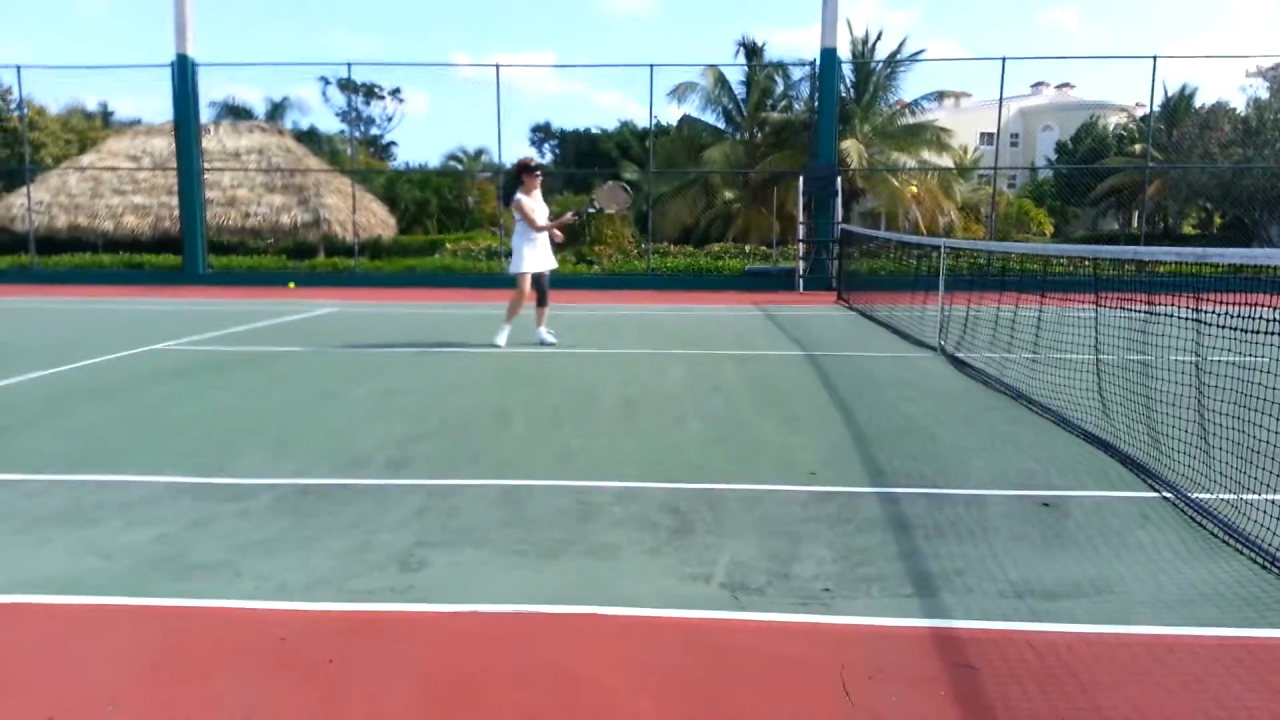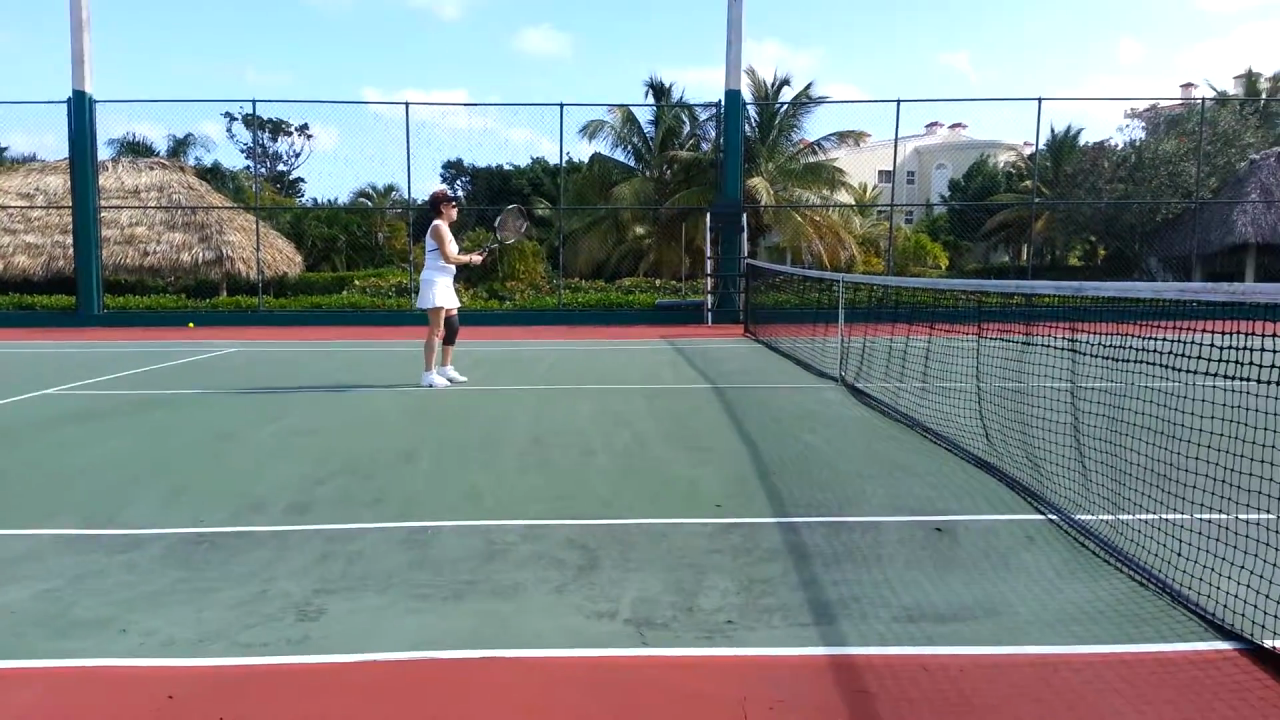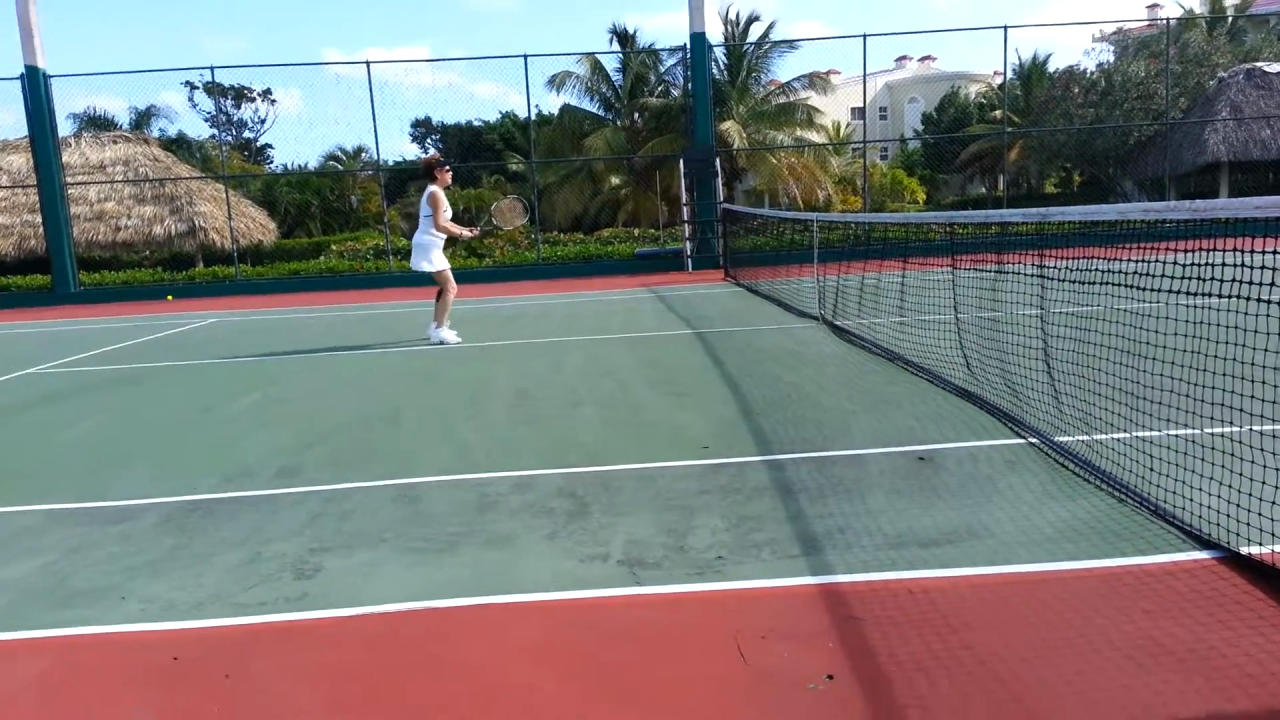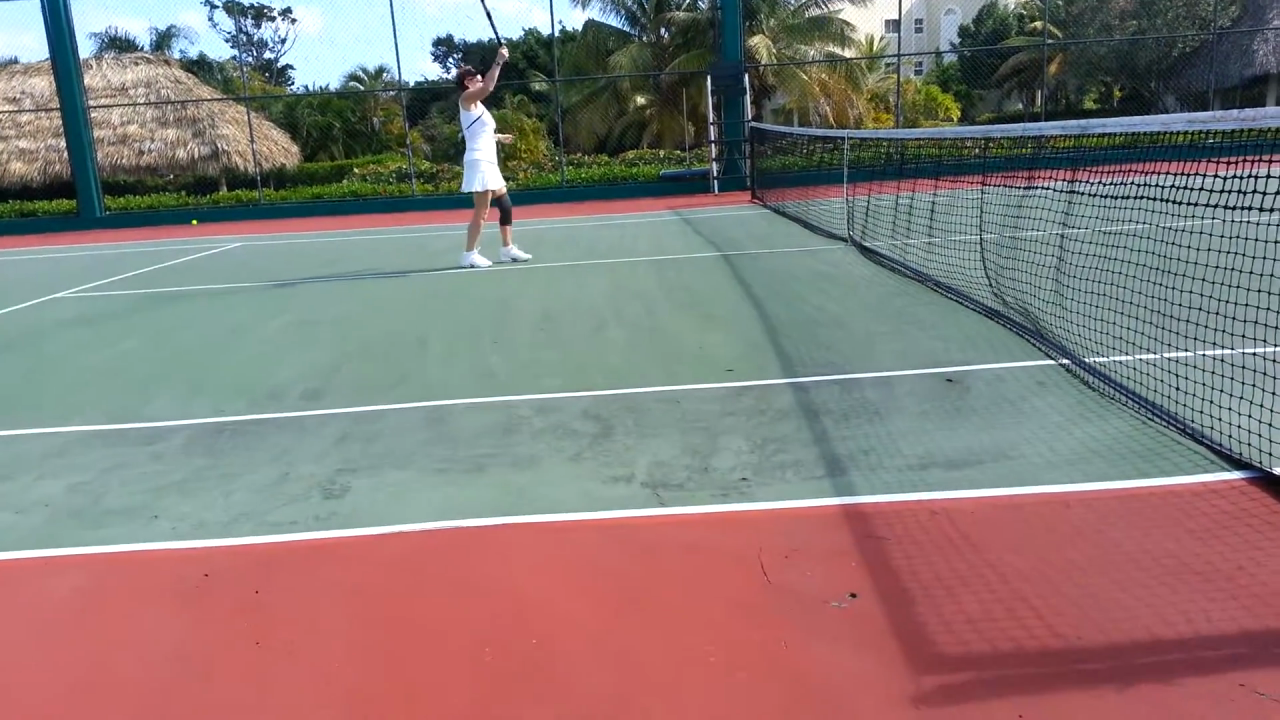
dt=1s
person 1, frame 1
left shoulder: (537, 191)
right shoulder: (519, 201)
right elbow: (537, 227)
left wrist: (553, 229)
right wrist: (561, 222)
left hip: (542, 247)
right hip: (525, 248)
left knee: (543, 291)
right knee: (523, 292)
left ankle: (541, 331)
right ankle: (505, 329)
person 1, frame 2
left shoulder: (442, 228)
right shoulder: (438, 227)
right elbow: (448, 258)
left wrist: (471, 256)
right wrist: (471, 260)
left hip: (444, 284)
right hip: (435, 283)
left knee: (452, 327)
right knee: (437, 330)
left ankle: (446, 369)
right ankle: (429, 374)
person 1, frame 3
left shoulder: (438, 192)
right shoulder: (434, 194)
left elbow: (444, 222)
right elbow: (439, 226)
left wrist: (464, 229)
right wrist: (460, 233)
left hip: (432, 246)
right hip: (427, 245)
left knee: (446, 286)
right knee: (450, 287)
left ankle: (438, 328)
right ankle: (439, 331)
person 1, frame 4
left shoulder: (476, 105)
right shoulder: (467, 98)
right elbow: (487, 88)
left wrist: (498, 136)
right wrist: (499, 62)
left hip: (489, 162)
right hip: (478, 162)
left knee: (505, 206)
right knee: (481, 212)
left ankle: (508, 248)
right ankle: (469, 254)
